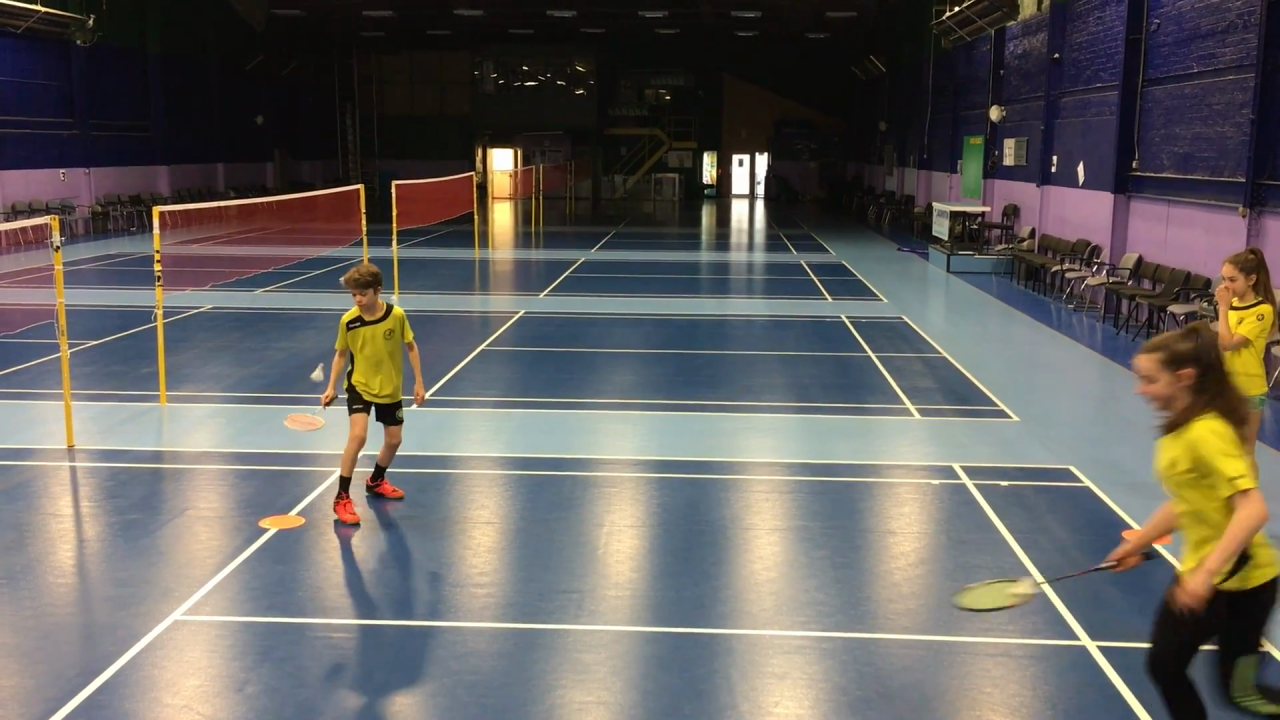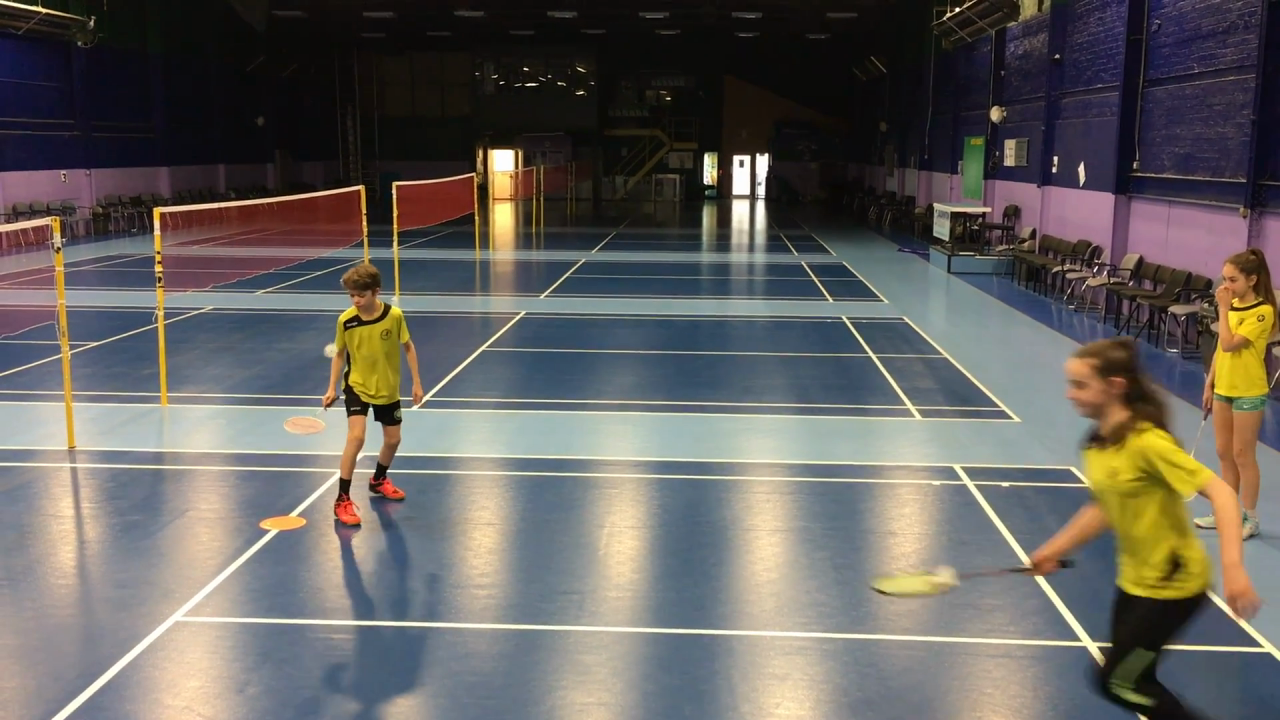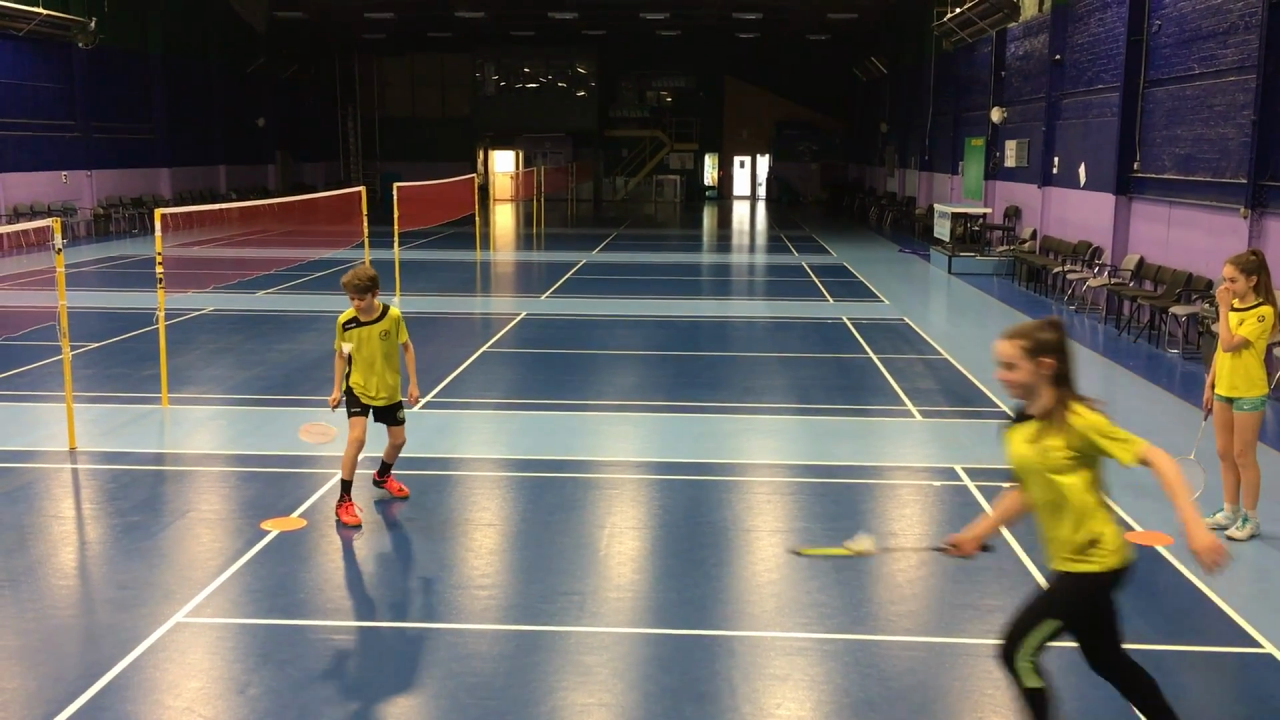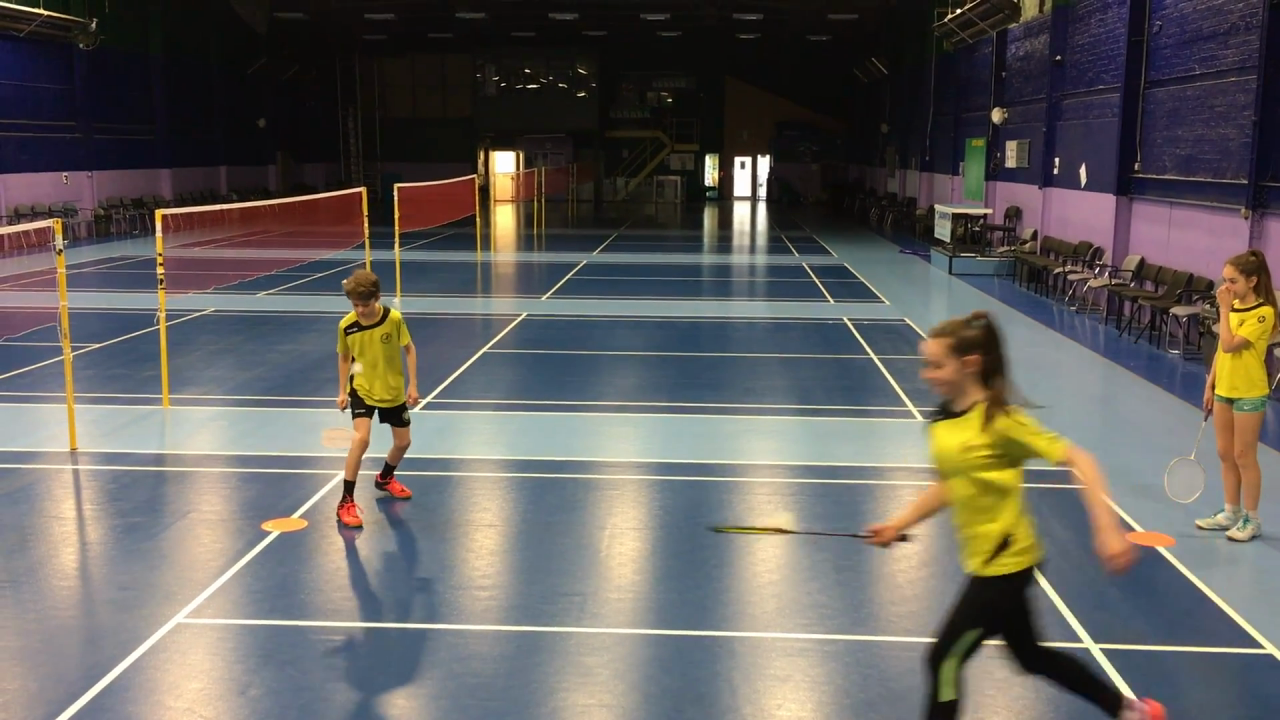
dt=0.1s
person 1, frame 1
left shoulder: (1207, 434)
right shoulder: (1176, 431)
left wrist: (1208, 573)
right wrist: (1139, 539)
left hip: (1243, 579)
right hip: (1197, 572)
right knee: (1163, 668)
person 1, frame 2
left shoulder: (1144, 442)
right shoulder: (1097, 441)
left elbow: (1219, 491)
left wrist: (1234, 568)
right wrist: (1056, 548)
left hip: (1171, 586)
right hip: (1136, 581)
left knee: (1117, 681)
right knee: (1131, 679)
person 1, frame 3
left shoulder: (1074, 421)
right shoulder: (1018, 424)
left elbow: (1157, 460)
left wrist: (1194, 526)
right wrist: (978, 531)
left hip: (1094, 561)
right hip: (1072, 560)
left knee: (1017, 650)
right knee: (1104, 659)
person 1, frame 4
left shoulder: (999, 420)
right shoulder: (945, 419)
left elbow: (1079, 461)
left wrist: (1107, 529)
right wrist: (899, 523)
left hip: (1004, 563)
right hip: (987, 562)
left knee: (944, 661)
right knee: (1030, 656)
person 2, frame 1
left shoulder: (1262, 311)
right shoulder: (1231, 307)
left elbow: (1228, 343)
left wrist: (1222, 308)
left hip: (1249, 390)
left knee: (1243, 452)
person 2, frame 2
left shoulder: (1262, 312)
right shoulder: (1231, 307)
left elbow: (1228, 350)
left wrist: (1224, 315)
right wrist: (1209, 385)
left hip: (1248, 393)
right hip: (1223, 390)
left knee: (1242, 455)
right knee: (1223, 453)
left ankle: (1249, 518)
person 2, frame 3
left shoulder: (1262, 313)
right shoulder: (1231, 307)
left elbow: (1229, 344)
left wrist: (1223, 310)
right wrist: (1210, 386)
left hip: (1248, 393)
right hip: (1224, 389)
left knee: (1243, 456)
right knee: (1225, 453)
left ankle: (1250, 518)
right ankle: (1230, 512)
person 2, frame 4
left shoulder: (1263, 313)
right shoulder: (1232, 307)
left elbow: (1229, 345)
left wrist: (1224, 310)
right wrist: (1210, 385)
left hip: (1249, 394)
right hip: (1224, 390)
left knee: (1244, 456)
right knee: (1225, 454)
left ankle: (1251, 519)
right ankle: (1231, 512)
person 3, frame 1
left shoulder: (397, 315)
right shoulder: (348, 320)
left elbow: (411, 347)
right elbow: (341, 354)
left wrist: (419, 382)
right wrist: (331, 387)
left hip: (390, 388)
right hip: (360, 386)
left knee: (393, 441)
right knee: (358, 436)
left ankle: (376, 481)
right ankle: (342, 498)
person 3, frame 2
left shoulder: (394, 316)
right shoulder: (346, 320)
left elbow: (408, 347)
right elbow: (339, 354)
left wrist: (417, 382)
right wrist: (332, 388)
left hip: (388, 389)
right hip: (357, 386)
left knee: (393, 440)
right knee: (356, 437)
left ankle: (379, 480)
right ankle: (343, 499)
person 3, frame 3
left shoulder: (393, 316)
right shoulder: (344, 321)
left elbow: (408, 348)
right elbow: (340, 355)
left wrist: (413, 383)
right wrist: (336, 389)
left hip: (389, 389)
right hip: (358, 388)
left knee: (398, 440)
right knee: (356, 439)
left ankle: (382, 476)
right ankle: (344, 501)
person 3, frame 4
left shoulder: (394, 319)
right shoulder: (346, 326)
left elbow: (409, 350)
right elbow: (344, 359)
left wrist: (413, 385)
right wrist: (342, 391)
left hip: (393, 390)
right hip: (362, 390)
left knee: (403, 442)
right knee: (361, 439)
left ankle: (385, 478)
right ankle: (347, 501)
